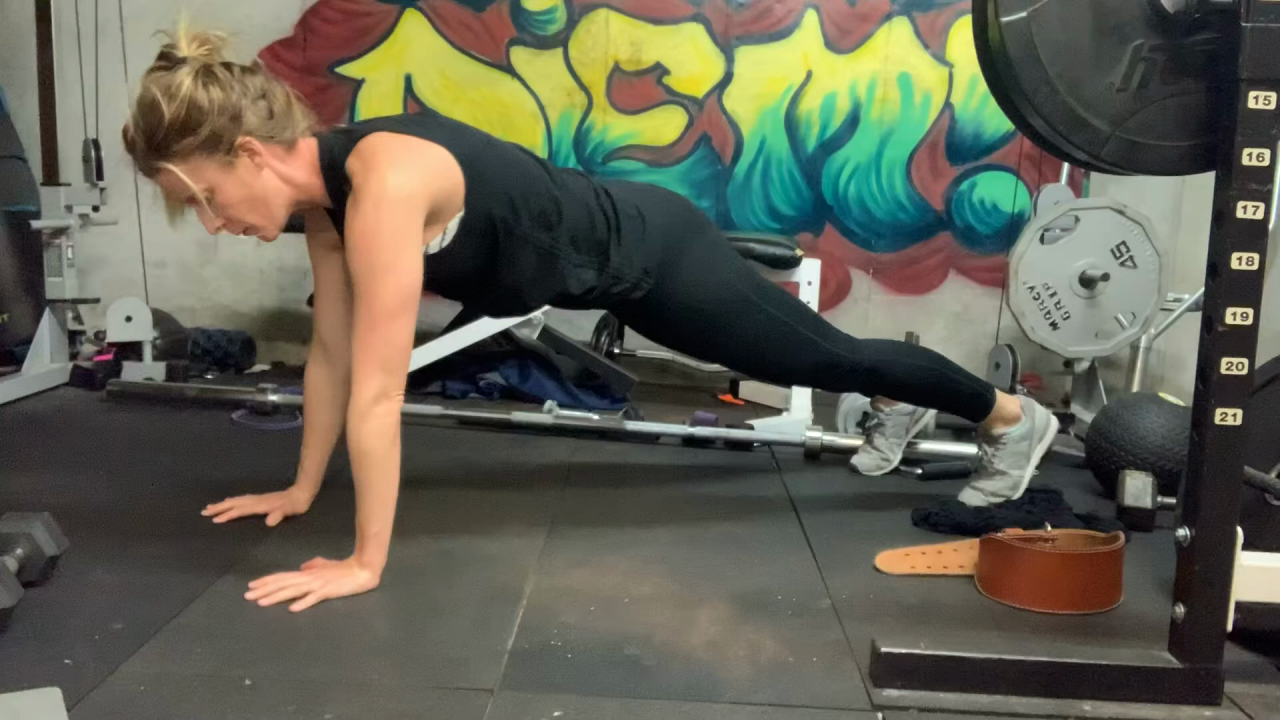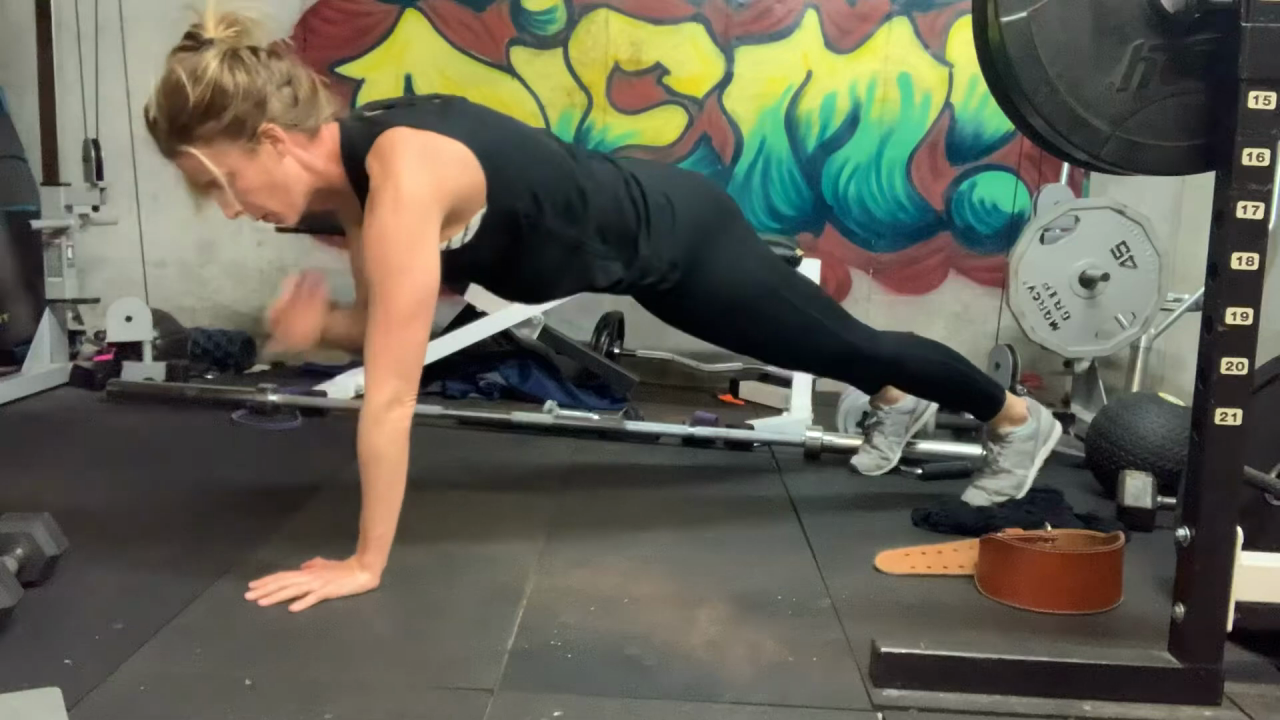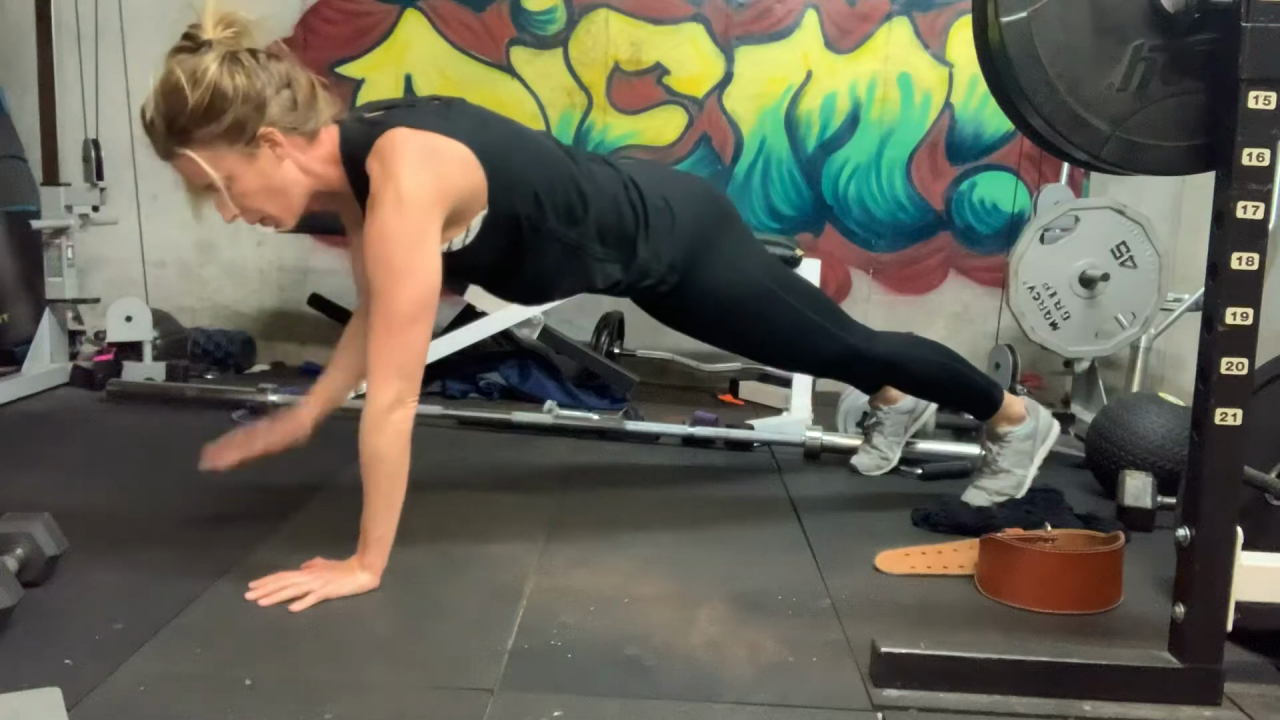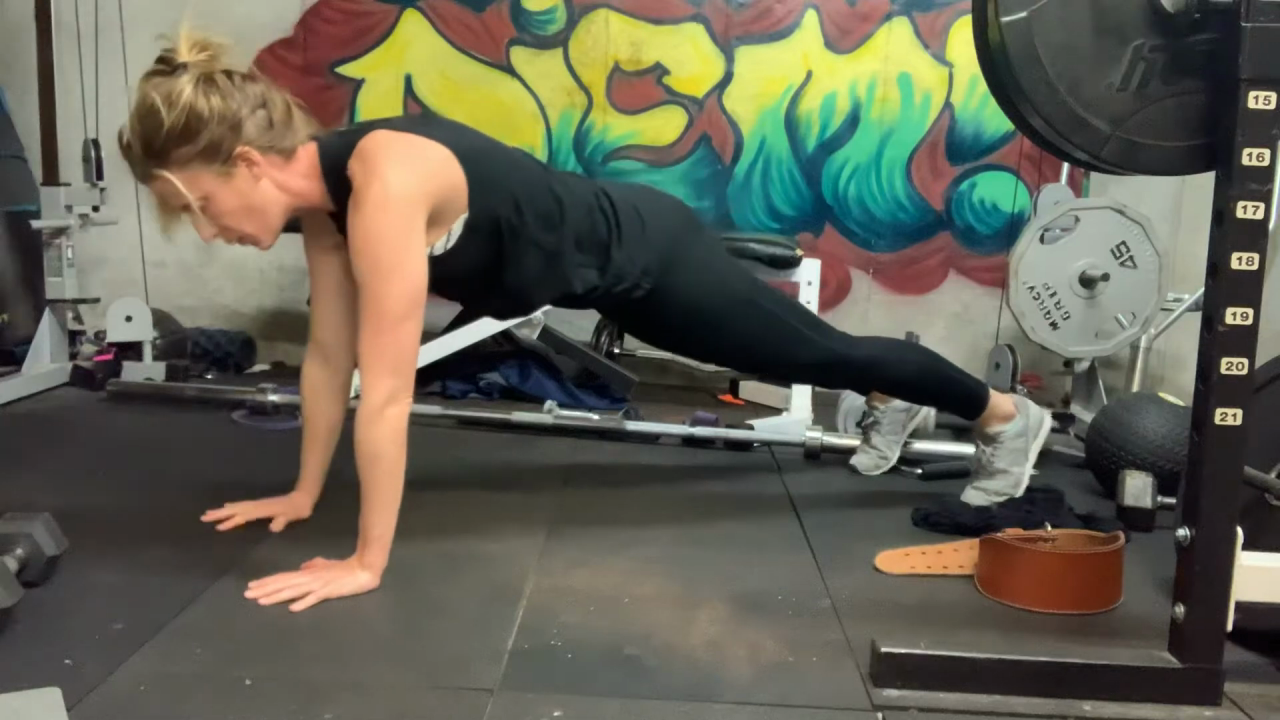
dt=0.4s
person 1, frame 1
left shoulder: (382, 180)
right shoulder: (325, 187)
left elbow: (377, 392)
right elbow: (332, 353)
left wrist: (366, 562)
right wrist: (302, 489)
left hip: (650, 252)
right hip: (611, 255)
left knee: (822, 357)
right knee: (804, 358)
left ankle: (1013, 418)
right ankle: (899, 406)
person 1, frame 2
left shoulder: (402, 173)
right shoulder: (350, 153)
left elbow: (390, 392)
right elbow: (389, 321)
left wrist: (366, 564)
right wrist: (328, 317)
left hip: (677, 234)
right hip: (634, 223)
left knee: (838, 345)
right knee: (816, 347)
left ankle: (1020, 422)
right ankle: (897, 404)
person 1, frame 3
left shoulder: (400, 176)
right shoulder: (345, 162)
left elbow: (393, 394)
right elbow: (376, 321)
left wrist: (366, 564)
right wrist: (302, 418)
left hip: (675, 239)
right hip: (633, 230)
left knee: (836, 343)
right knee: (817, 349)
left ankle: (1017, 419)
right ankle: (898, 405)
person 1, frame 4
left shoulder: (382, 180)
right shoulder: (320, 189)
left elbow: (386, 392)
right elbow: (328, 355)
left wrist: (367, 563)
right wrist: (303, 494)
left hip: (648, 254)
right hip: (604, 260)
left knee: (818, 352)
right knee: (796, 355)
left ankle: (1007, 417)
right ankle: (892, 408)
